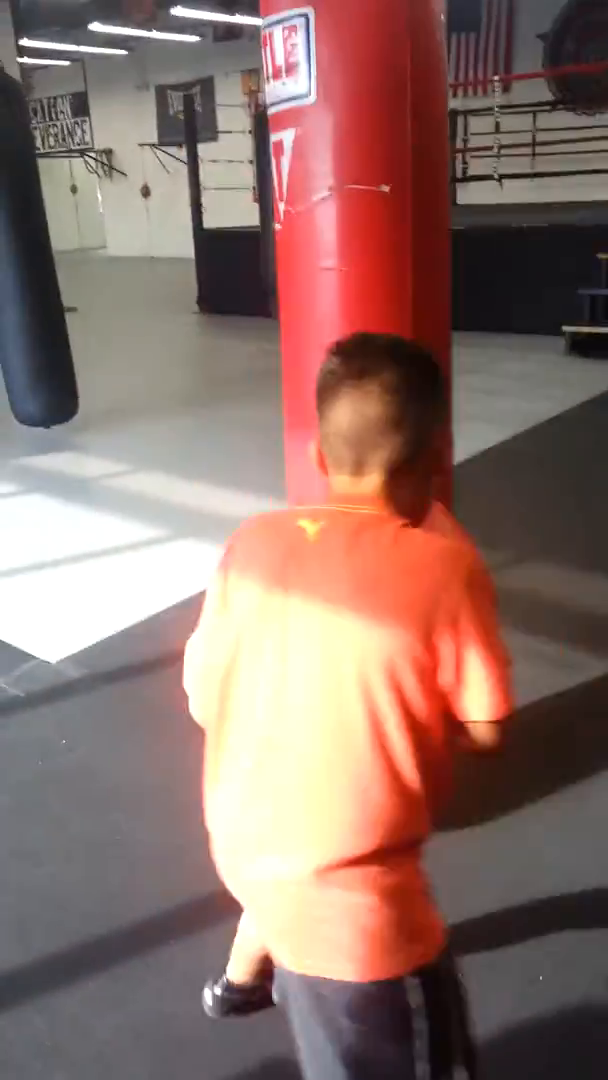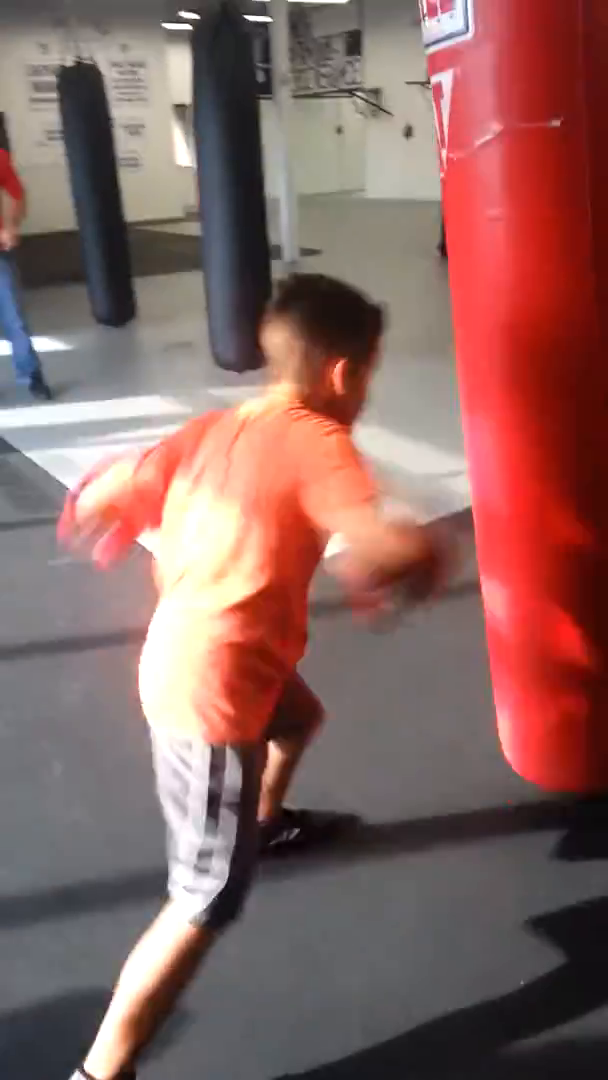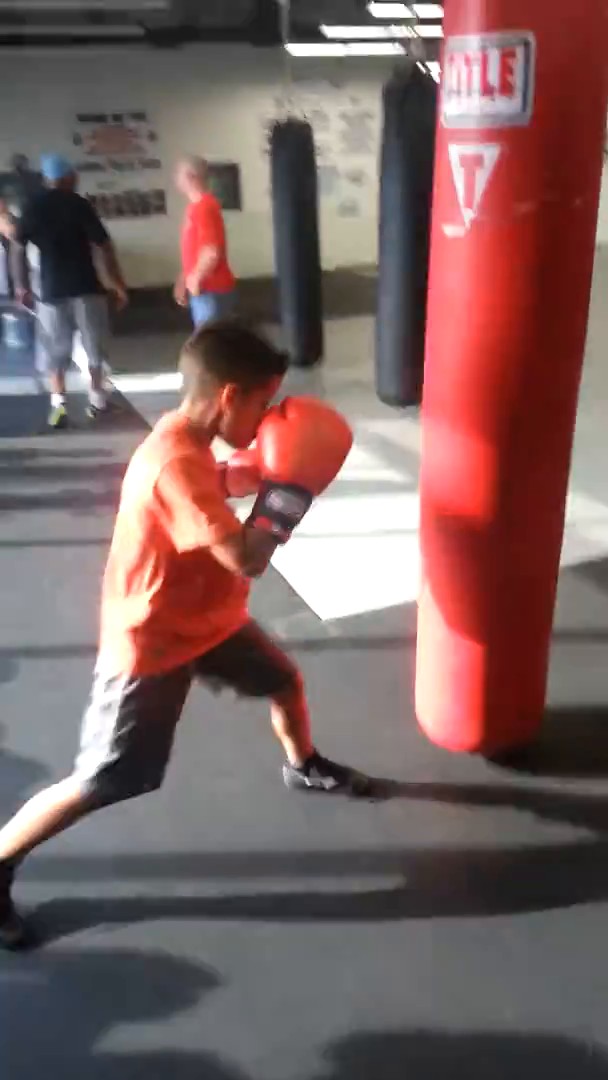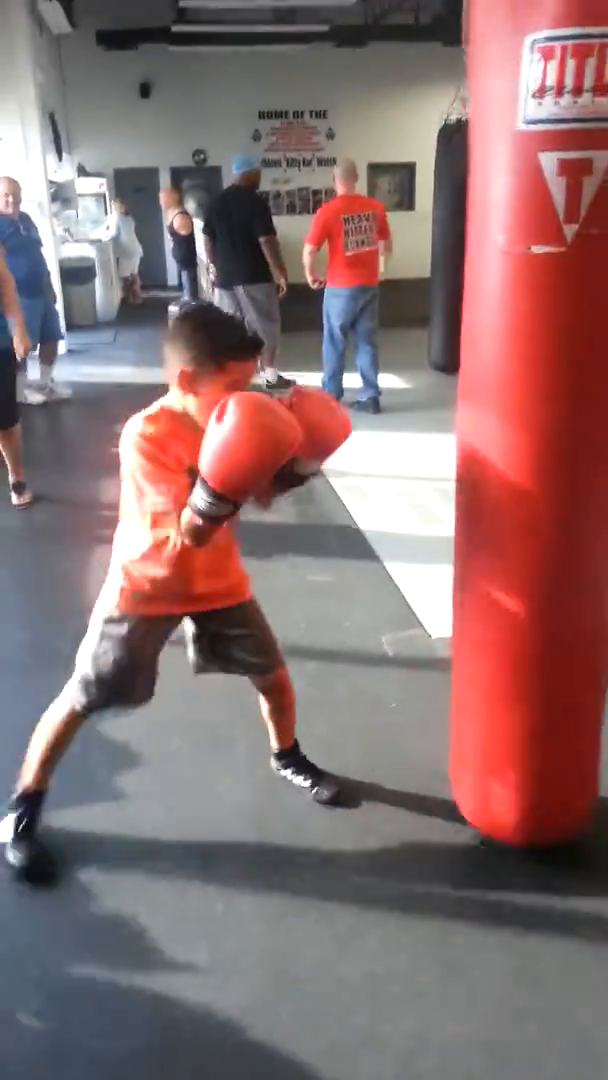
dt=1s
person 1, frame 1
left shoulder: (252, 542)
right shoulder: (440, 566)
left elbow: (205, 702)
right elbow: (487, 727)
left hip: (246, 839)
right hip: (350, 897)
left knee: (278, 905)
left ankle: (245, 979)
person 1, frame 2
left shoulder: (210, 430)
right shoulder: (316, 444)
left elbow: (94, 507)
right elbow: (385, 554)
left wrist: (117, 532)
right wrist: (423, 553)
right hip: (208, 695)
left knee: (298, 719)
right knee: (207, 899)
left ankle: (266, 818)
person 1, frame 3
left shoulder: (189, 442)
right shoulder: (174, 463)
left elbow: (221, 488)
right elbow: (246, 559)
left wrist: (254, 473)
right wrist: (289, 484)
left hip: (209, 617)
right hip: (150, 643)
left knee: (283, 682)
right knee: (103, 781)
left ankle: (306, 766)
person 1, frame 4
left shoulder: (245, 424)
right shoulder: (146, 436)
left elbow: (268, 487)
right elbow: (188, 535)
left wrist: (297, 456)
right wrist: (223, 478)
left hip: (217, 582)
right hip: (145, 585)
left knee: (273, 674)
right knee: (83, 700)
left ankle: (288, 757)
